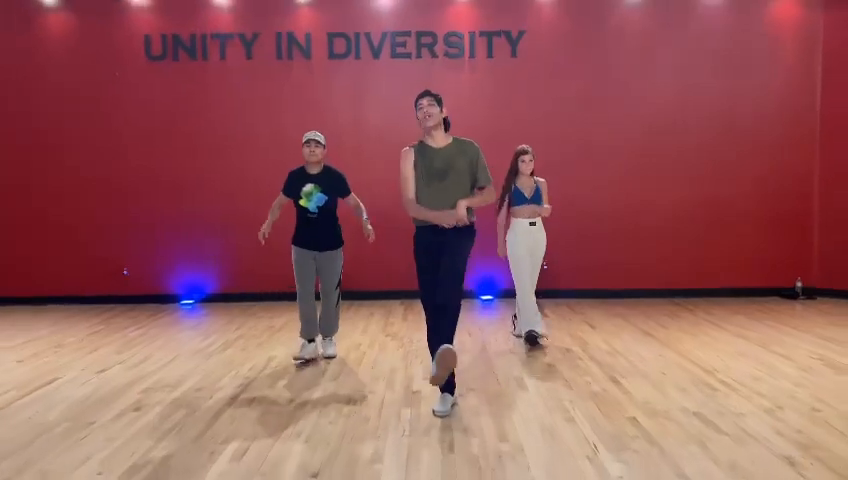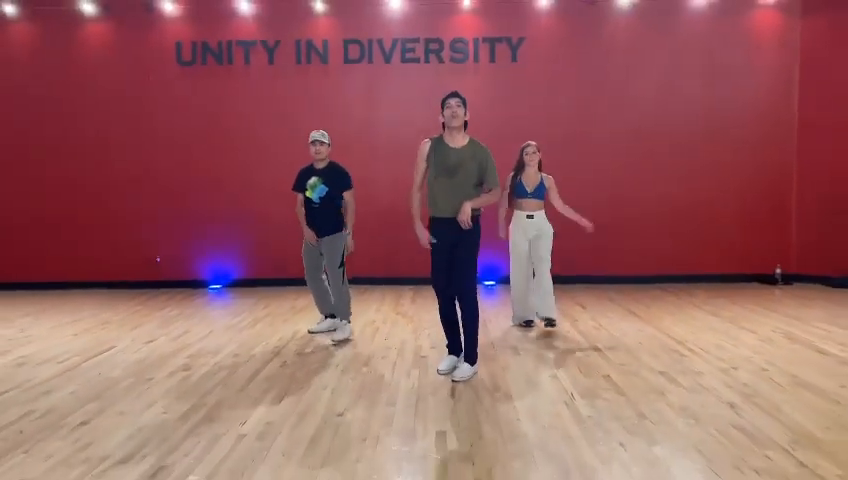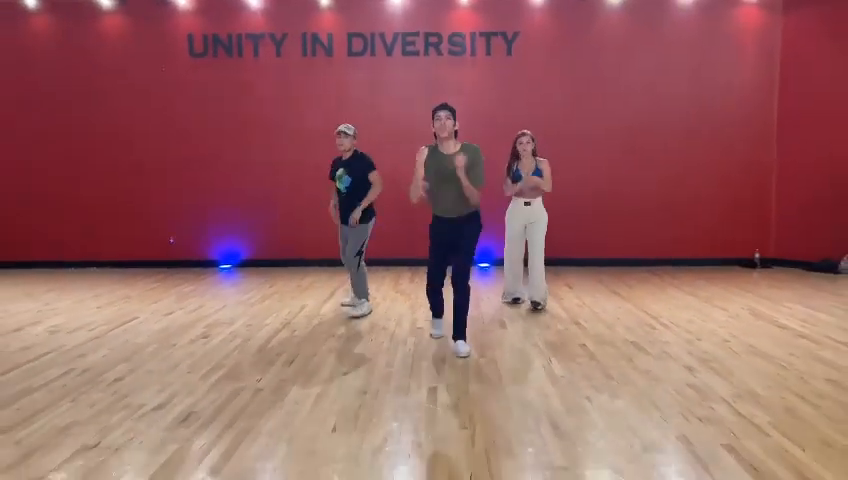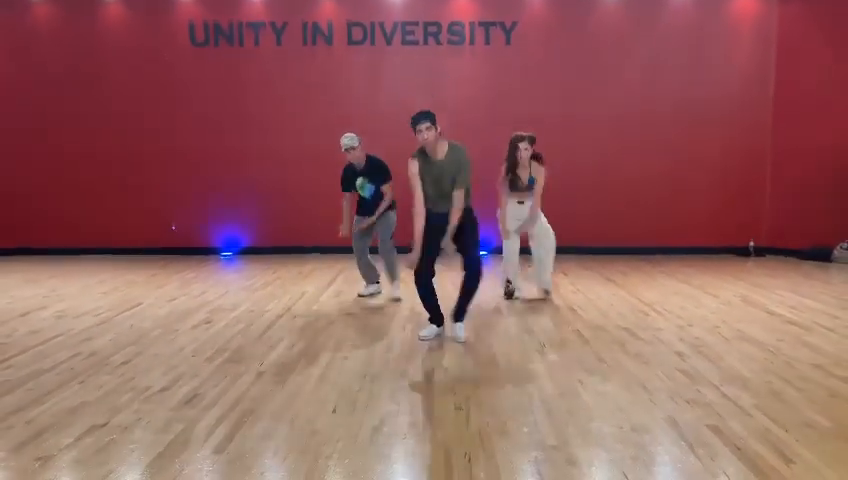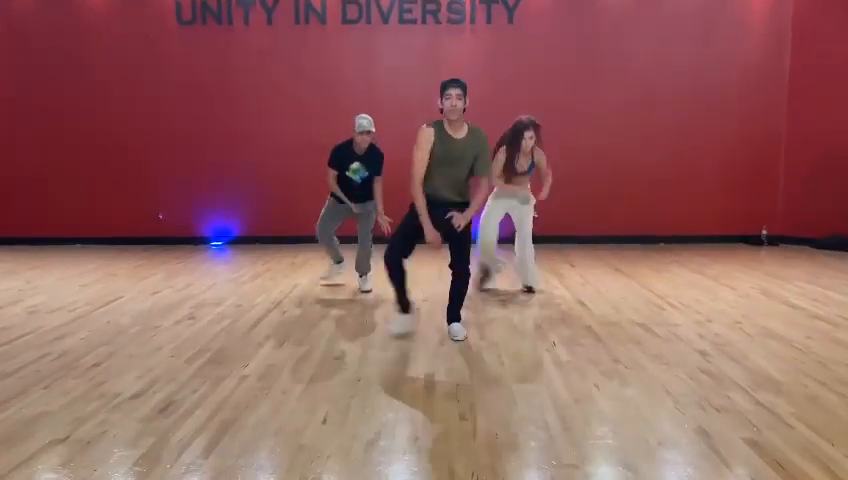
dt=1s
person 1, frame 1
left shoulder: (468, 149)
right shoulder: (411, 154)
left elbow: (490, 193)
right elbow: (409, 203)
left wrist: (464, 202)
right wrist: (440, 215)
left hip: (460, 231)
right hip: (426, 234)
left knee: (448, 280)
right knee: (432, 306)
left ankle: (444, 349)
person 1, frame 2
left shoulder: (480, 152)
right shoulder: (428, 147)
left elbow: (494, 192)
right elbow: (417, 189)
left wrist: (470, 203)
right wrist: (418, 224)
left hip: (466, 227)
right hip: (437, 227)
left knee: (465, 291)
right knee: (443, 291)
left ankle: (470, 359)
right ankle: (454, 351)
person 1, frame 3
left shoulder: (472, 153)
right shoulder: (425, 154)
left elbow: (475, 199)
right elbow: (415, 191)
left wrist: (461, 173)
right wrist: (418, 189)
left hip: (467, 223)
right hip: (440, 223)
left knee: (459, 279)
right knee: (434, 280)
left ankle: (460, 337)
right ankle: (437, 315)
person 1, frame 4
left shoulder: (459, 154)
right shoulder: (415, 162)
left elbow: (460, 198)
right elbow: (419, 203)
left wrist: (449, 237)
right wrist: (417, 248)
left hip: (461, 218)
right hip: (433, 220)
left knee: (474, 270)
right knee: (422, 275)
left ankle: (458, 319)
right ankle: (436, 322)
person 1, frame 5
left shoulder: (479, 138)
right shoulder: (429, 132)
left elbow: (483, 183)
right elbow: (416, 180)
left wrist: (468, 214)
right wrist: (426, 226)
left hip: (459, 208)
right hip: (427, 204)
left knee: (461, 268)
right knee: (392, 256)
left ankle: (454, 320)
right ankle: (405, 311)
person 2, frame 1
left shoulder: (335, 177)
right shoulder: (294, 177)
left elbow: (354, 203)
right elbow: (280, 203)
left wrist: (365, 222)
right wrist: (268, 223)
left hip: (331, 244)
right hip: (302, 245)
left knee: (330, 293)
right knee: (305, 294)
left ankle: (328, 338)
right ankle: (309, 342)
person 2, frame 2
left shoulder: (339, 172)
right shoulder: (303, 174)
left elbow: (349, 204)
right elbow: (299, 204)
left wrist: (349, 232)
right wrist: (305, 228)
left hip: (334, 233)
right hip: (311, 234)
left knee: (337, 276)
right knee: (313, 276)
left ankle: (345, 322)
right ankle: (330, 316)
person 2, frame 3
left shoulder: (363, 161)
right shoulder: (336, 163)
left elbow: (377, 184)
left wrist: (360, 208)
right wrist: (333, 207)
left hip: (361, 219)
right hip: (345, 218)
left knee: (354, 258)
right knee: (347, 257)
left ankle: (363, 301)
right ankle: (360, 296)
person 2, frame 4
left shoulder: (378, 166)
right shoulder: (347, 173)
left elbow: (389, 195)
right elbow: (347, 199)
left wrist: (374, 217)
right wrist: (346, 223)
left hip: (384, 212)
right hip: (363, 215)
left knee: (385, 246)
right knee: (359, 250)
left ankle: (394, 282)
right ankle: (373, 283)
person 2, frame 5
left shoulder: (377, 153)
right shoulder: (340, 150)
left elbow: (377, 185)
right elbow: (331, 179)
left wrist: (380, 213)
right wrist: (347, 202)
left hip: (366, 201)
right hip: (340, 199)
left knee: (365, 239)
right knee: (323, 231)
left ankle: (363, 276)
right ankle: (338, 263)
person 3, frame 1
left shoulder: (541, 183)
right shoulder: (509, 185)
left elbow: (544, 210)
right elbow: (500, 215)
left wrist: (546, 208)
right wrist: (501, 241)
left hip: (537, 233)
right hip: (517, 234)
left knee: (530, 282)
right knee: (523, 282)
left ankle: (520, 318)
right ankle: (532, 327)
person 3, frame 2
left shoulder: (547, 179)
right shoulder: (513, 177)
left elbow: (559, 205)
right elbow: (505, 203)
left wrist: (580, 219)
right wrist: (502, 224)
left hip: (541, 225)
right hip: (519, 225)
left knee: (543, 267)
right knee: (520, 271)
left ankle: (547, 313)
right ankle: (523, 314)
person 3, frame 3
left shoulder: (542, 163)
right shoulder: (512, 166)
left elbow: (548, 186)
right elbow: (507, 191)
left wrist: (535, 180)
right wrist: (523, 182)
left hip: (537, 211)
right hip: (516, 211)
left knee: (537, 253)
right knee: (513, 253)
left ankle: (538, 297)
right ankle: (514, 294)
person 3, frame 4
left shoulder: (538, 169)
right shoulder: (507, 168)
left elbow: (537, 197)
right elbow: (503, 198)
left wrist: (530, 223)
right wrist: (503, 223)
left hip: (530, 208)
right hip: (509, 208)
left knee: (547, 241)
right knee: (511, 249)
left ankle: (544, 282)
right ankle: (510, 284)
person 3, frame 5
left shoulder: (537, 153)
right shoulder: (505, 152)
left elbow: (547, 175)
right elbow: (493, 179)
left wrist: (544, 191)
right wrist: (515, 190)
left hip: (523, 197)
right hip: (501, 195)
left knee: (524, 238)
right knee: (486, 232)
left ankle: (528, 280)
right ankle: (488, 267)
